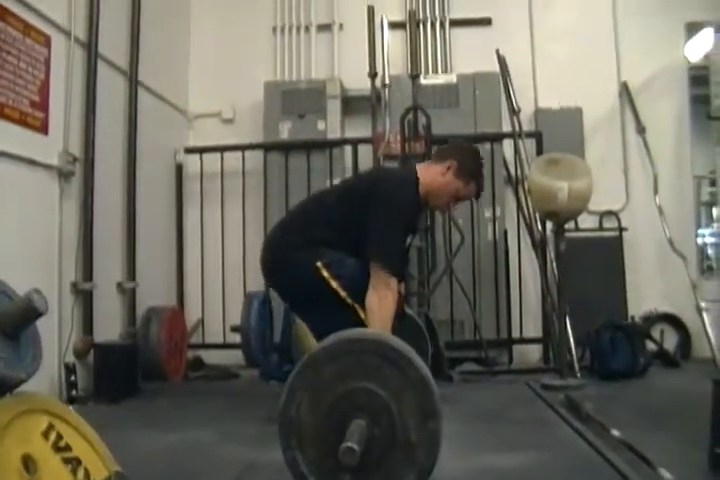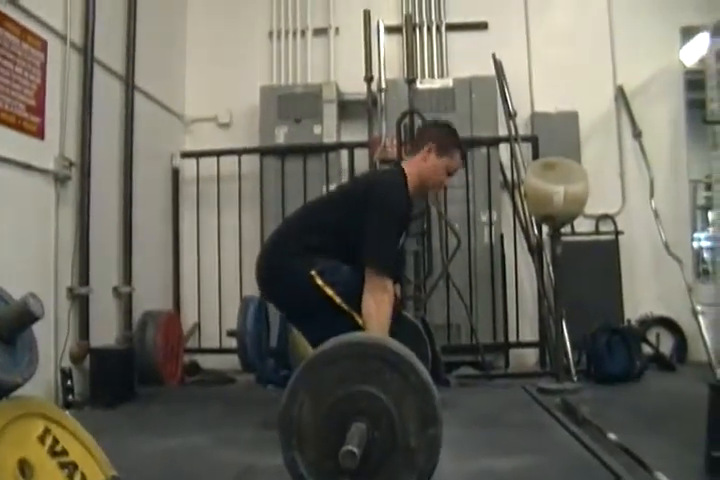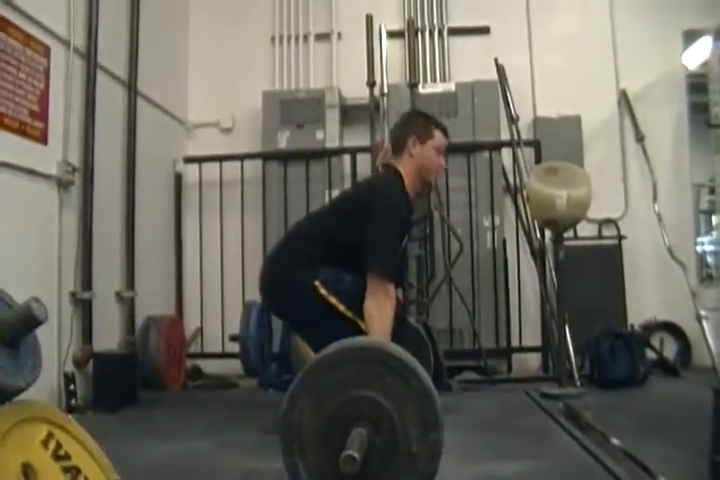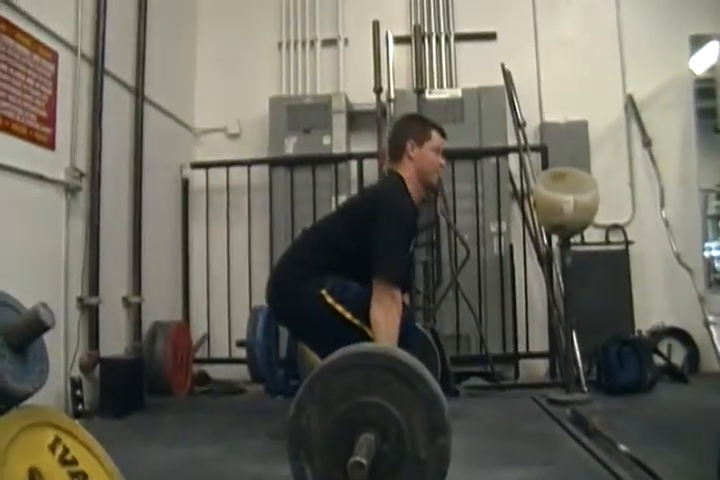
dt=0.2s
person 1, frame 1
left shoulder: (403, 192)
right shoulder: (398, 194)
left elbow: (390, 281)
right elbow: (381, 285)
left hip: (292, 252)
right hip: (297, 252)
person 1, frame 2
left shoulder: (392, 190)
right shoulder: (389, 193)
left elbow: (385, 281)
right elbow: (377, 286)
left hip: (287, 264)
right hip: (292, 262)
person 1, frame 3
left shoulder: (390, 194)
right shoulder: (388, 198)
left elbow: (387, 288)
right elbow: (379, 290)
left hip: (290, 275)
right hip: (296, 274)
person 1, frame 4
left shoulder: (395, 201)
right shoulder: (393, 204)
left elbow: (395, 293)
right elbow: (385, 296)
left hip: (297, 286)
right hip: (303, 285)
right knee: (396, 333)
